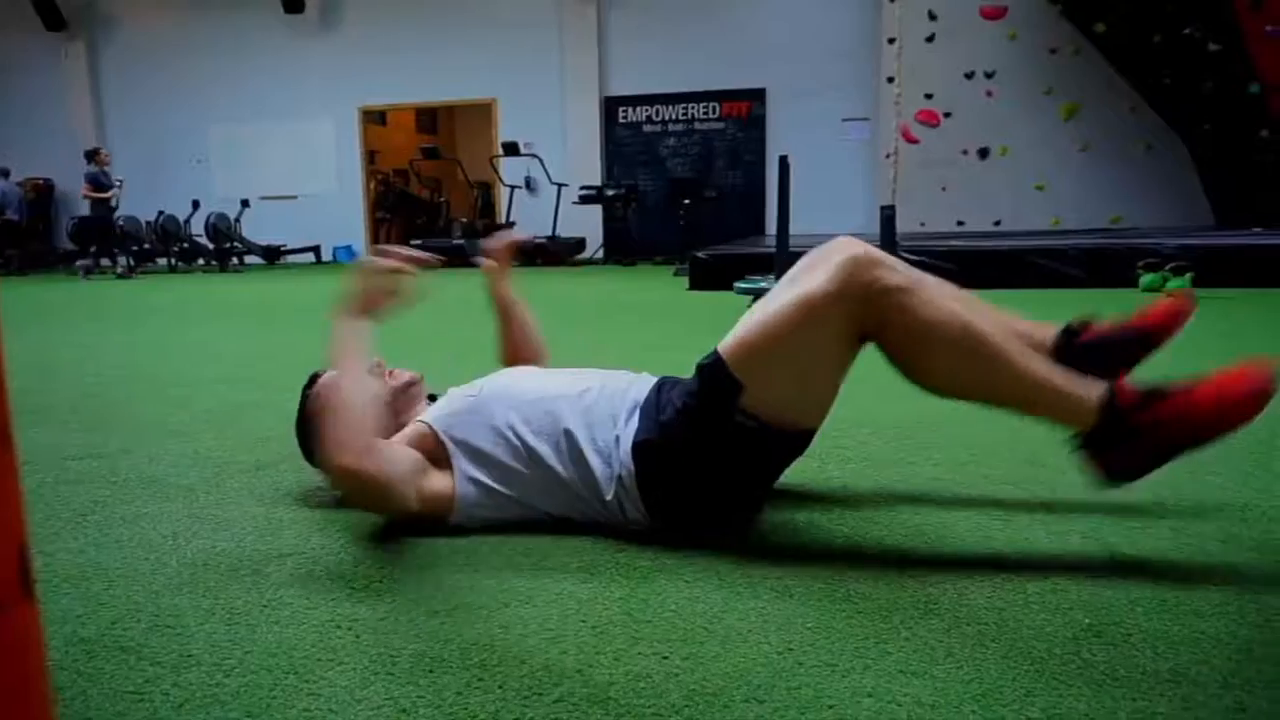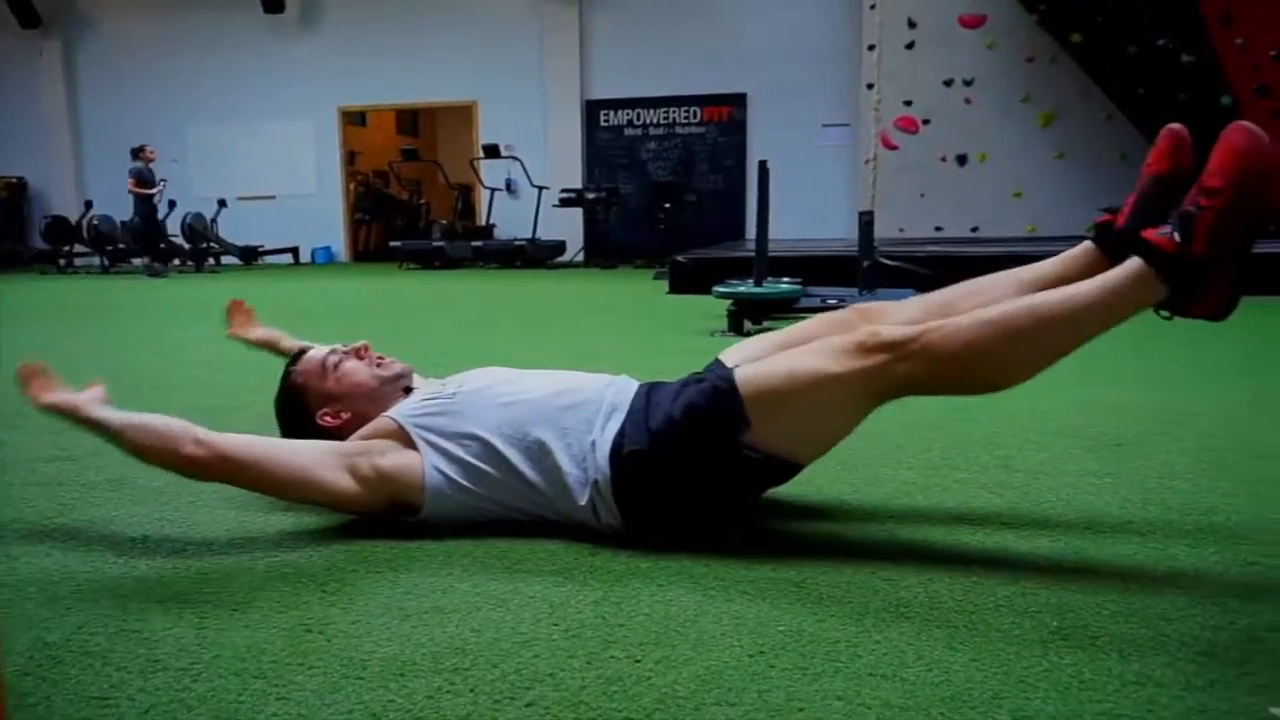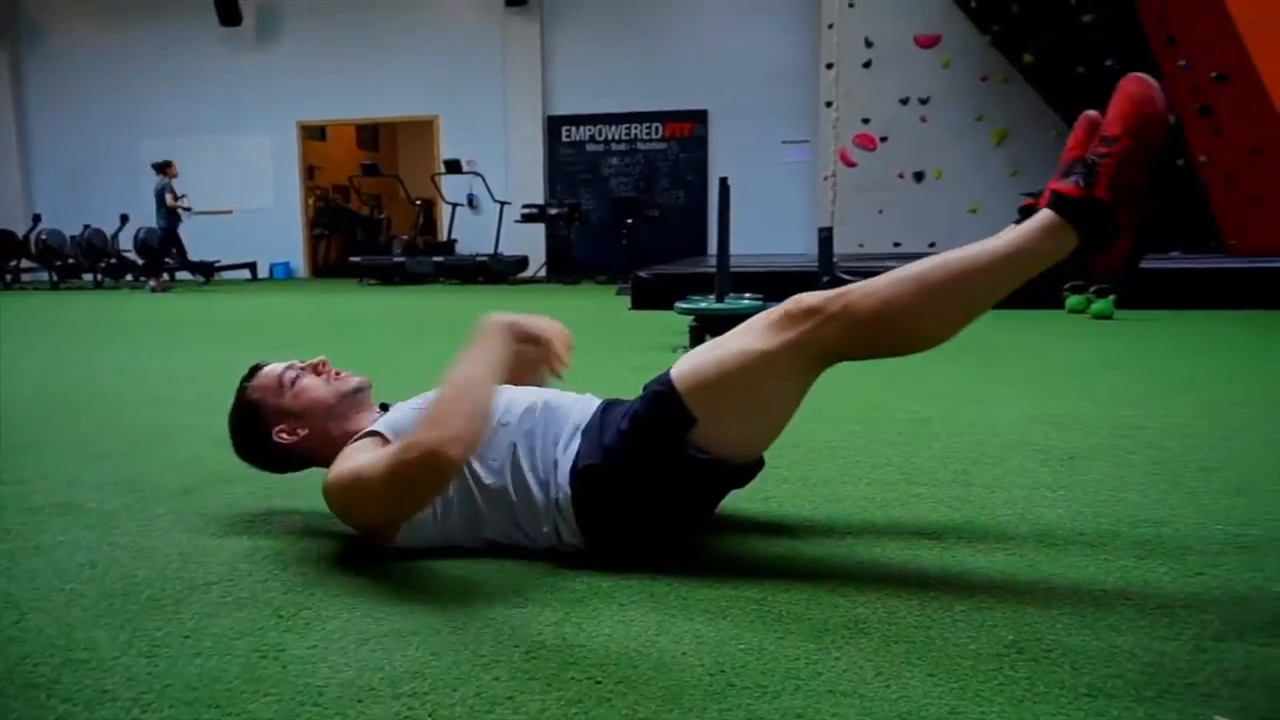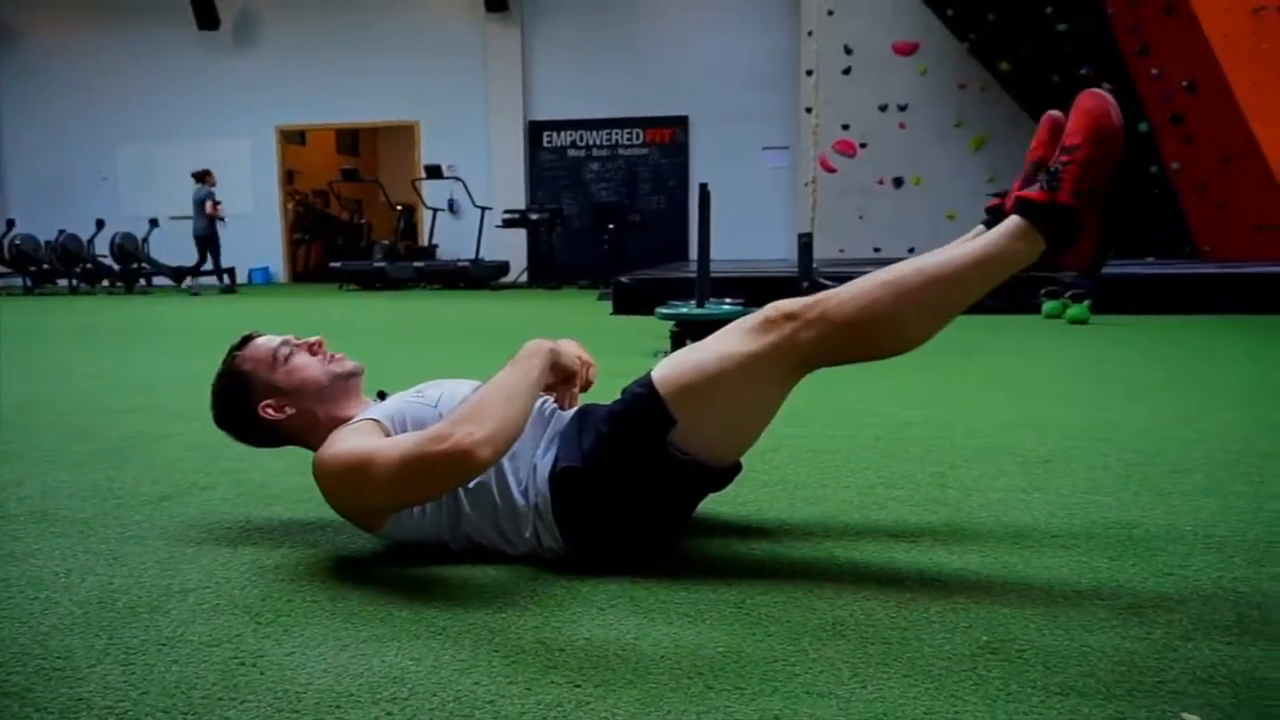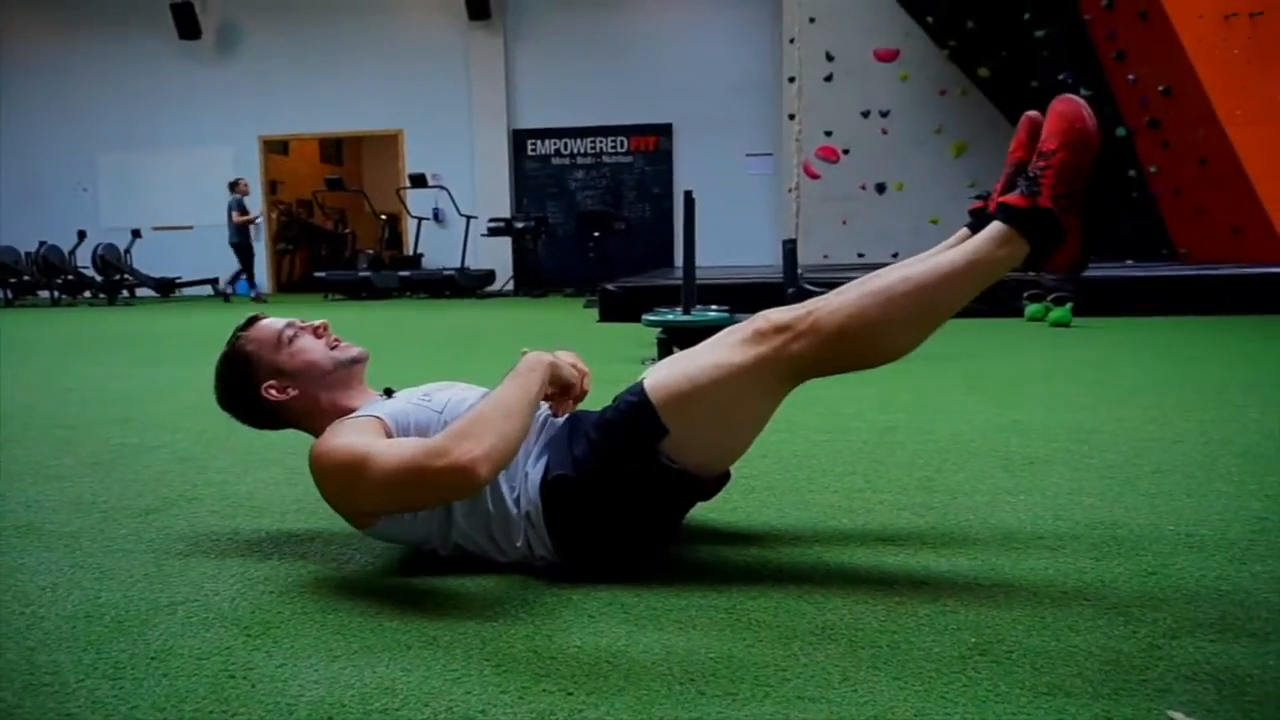
dt=0.7s
person 1, frame 1
left shoulder: (455, 417)
right shoulder: (413, 471)
left elbow: (540, 378)
right elbow: (350, 463)
left wrist: (501, 286)
right wrist: (352, 317)
left hip: (676, 426)
right hip: (680, 464)
left knee: (849, 269)
right knee: (861, 276)
left ankle: (1073, 355)
right ankle: (1110, 421)
person 1, frame 2
left shoulder: (426, 408)
right shoulder: (369, 464)
left elbow: (357, 368)
right elbow: (208, 449)
left wrist: (275, 339)
right wrist: (84, 411)
left hip: (660, 421)
right hip: (656, 466)
left knee: (871, 320)
right knee: (891, 352)
left ankle: (1118, 249)
right ankle: (1166, 269)
person 1, frame 3
left shoulder: (396, 435)
right shoulder: (358, 484)
left elbow: (496, 399)
right elbow: (441, 448)
left wrist: (518, 342)
right wrist: (496, 331)
left hip: (623, 449)
right hip: (617, 484)
left knee: (818, 315)
right knee: (815, 321)
left ankle: (1055, 224)
right ankle: (1075, 223)
person 1, frame 4
left shoulder: (385, 419)
right shoulder: (346, 460)
right elbow: (469, 449)
left wrist: (552, 369)
right wrist: (534, 354)
left hip: (601, 455)
right hip: (595, 486)
left knee: (792, 319)
right knee: (796, 325)
left ankle: (1014, 225)
right ankle: (1039, 226)
person 1, frame 5
left shoulder: (388, 413)
right shoulder: (343, 454)
right elbow: (467, 462)
left wrist: (548, 380)
right wrist: (534, 367)
left hip: (593, 463)
right hip: (587, 498)
left knee: (782, 327)
right knee: (784, 340)
left ankle: (992, 229)
right ankle: (1022, 234)
